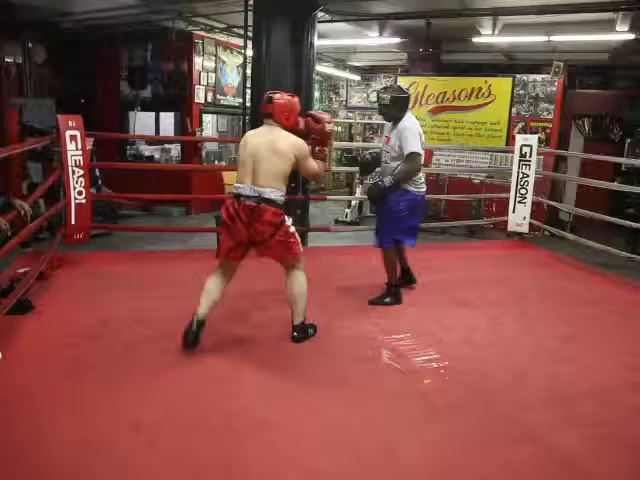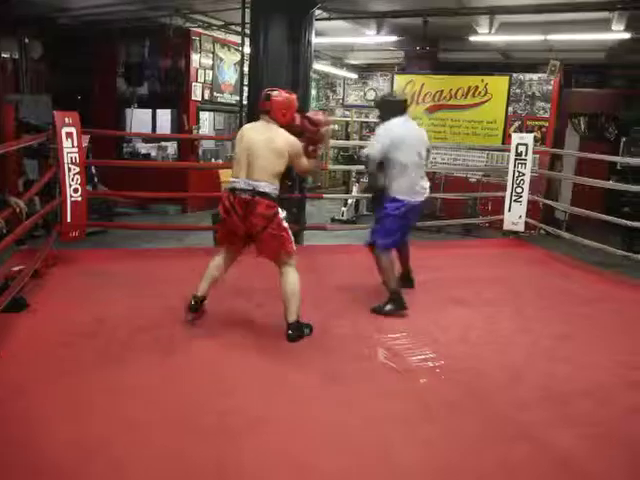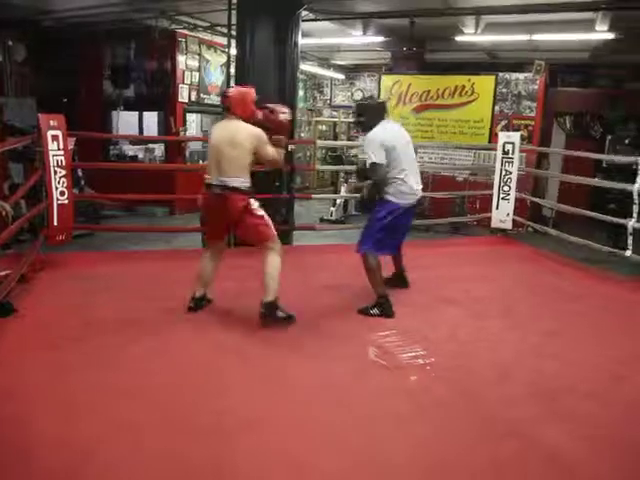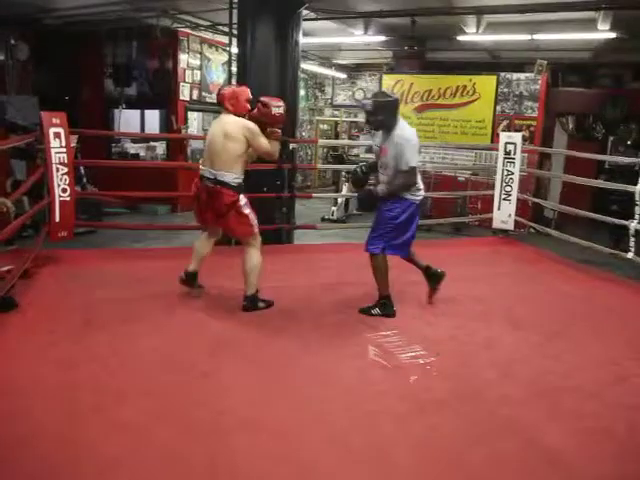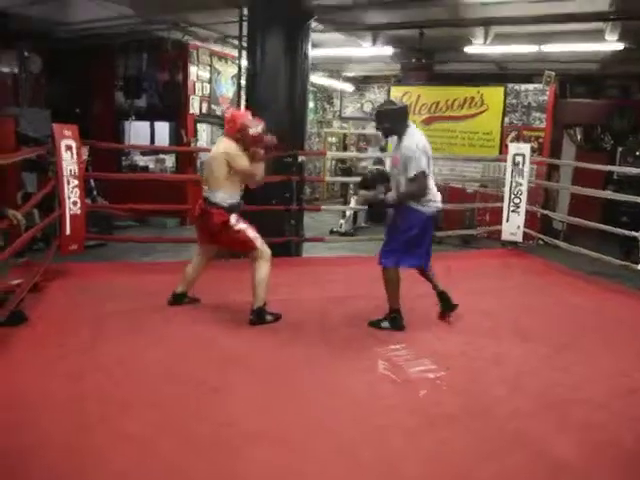
dt=0.2s
person 1, frame 1
left shoulder: (248, 137)
right shoulder: (296, 144)
right elbow: (317, 175)
right wrist: (320, 144)
left hip: (238, 208)
right hip: (269, 213)
left knee: (223, 270)
right knee: (295, 267)
left ankle: (198, 321)
right ankle: (299, 327)
person 1, frame 2
left shoulder: (244, 131)
right shoulder: (290, 140)
right elbow: (306, 169)
right wrist: (314, 143)
left hip: (234, 201)
right hip: (263, 207)
left knee: (226, 253)
right knee: (288, 265)
left ankle: (198, 299)
right ankle: (294, 326)
person 1, frame 3
left shoulder: (216, 130)
right shoulder: (254, 133)
right elbow: (277, 162)
right wrist: (279, 135)
left hip: (213, 196)
right hip: (238, 200)
left knee: (212, 250)
right knee: (272, 247)
left ankle: (197, 299)
right ankle: (270, 306)
person 1, frame 4
left shoulder: (216, 125)
right shoulder: (246, 126)
right elbow: (272, 154)
left wrist: (266, 128)
right wrist: (274, 126)
left hip: (206, 187)
right hip: (228, 193)
left knee: (211, 233)
right knee: (252, 243)
left ankle: (190, 273)
right ankle: (251, 298)
person 1, frame 5
left shoulder: (227, 147)
right shoulder: (230, 149)
left elbow: (251, 180)
right elbow: (256, 178)
left wrist: (257, 150)
right wrist: (257, 150)
left hip: (208, 210)
right hip: (224, 215)
left knee: (203, 254)
right knee: (263, 255)
left ankle: (179, 294)
right ankle: (258, 311)
person 2, frame 1
left shoulder: (407, 126)
right shoulder: (394, 124)
left elbow: (414, 165)
left wrist: (387, 183)
left hip: (405, 191)
right hip: (398, 189)
left knee: (388, 240)
right knee: (395, 235)
left ankle: (393, 290)
right ankle: (405, 274)
person 2, frame 2
left shoulder: (384, 131)
right shoulder: (419, 131)
left elbow: (372, 166)
left wrist: (377, 187)
left hip: (398, 197)
right hip: (418, 194)
left knee: (380, 244)
right knee: (399, 235)
left ankle: (395, 299)
right ankle: (406, 277)
person 2, frame 3
left shoulder: (374, 137)
right shoulder: (397, 129)
left elbow: (379, 177)
left wrist: (367, 193)
left hip: (395, 198)
right hip: (410, 194)
left knee: (368, 248)
right knee: (389, 240)
left ankle: (383, 303)
right ankle: (400, 276)
person 2, frame 4
left shoulder: (404, 137)
right shoulder: (384, 130)
left elbow: (409, 179)
left wrist: (379, 191)
right wrist: (367, 168)
left hip: (403, 198)
right hip: (393, 195)
left knee: (376, 246)
right knee: (397, 244)
left ankle: (385, 303)
right ankle: (430, 272)
person 2, frame 5
left shoulder: (411, 144)
right shoulder: (406, 136)
left elbow: (419, 186)
left wrist: (389, 197)
right wrist: (385, 184)
left hip: (415, 209)
right hip: (425, 207)
left knee: (389, 259)
right knee: (416, 257)
left ankle: (394, 316)
right ankle: (443, 299)
